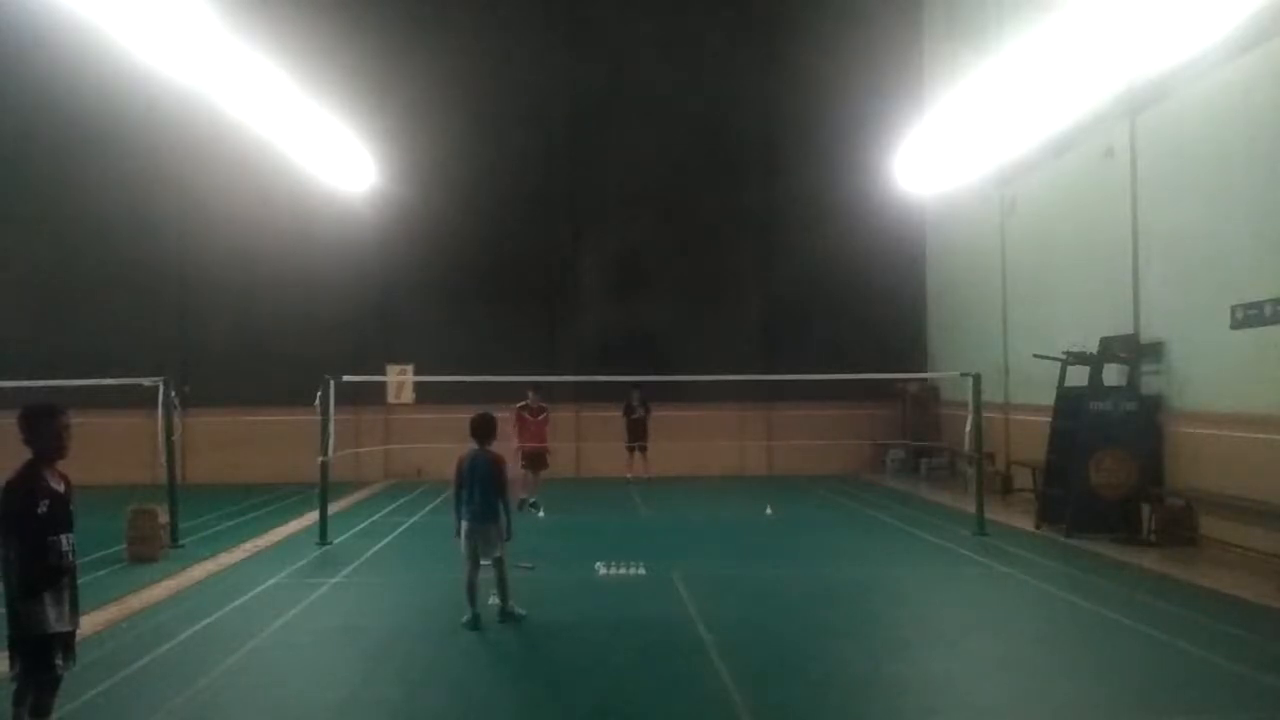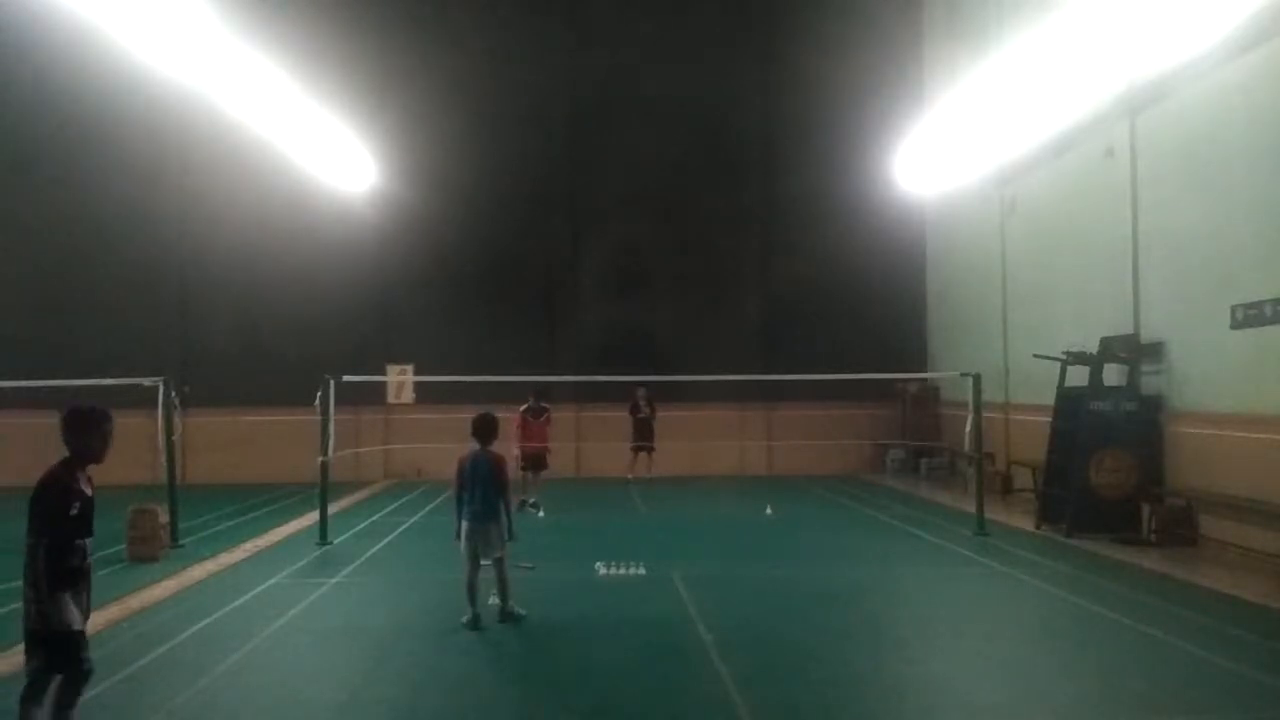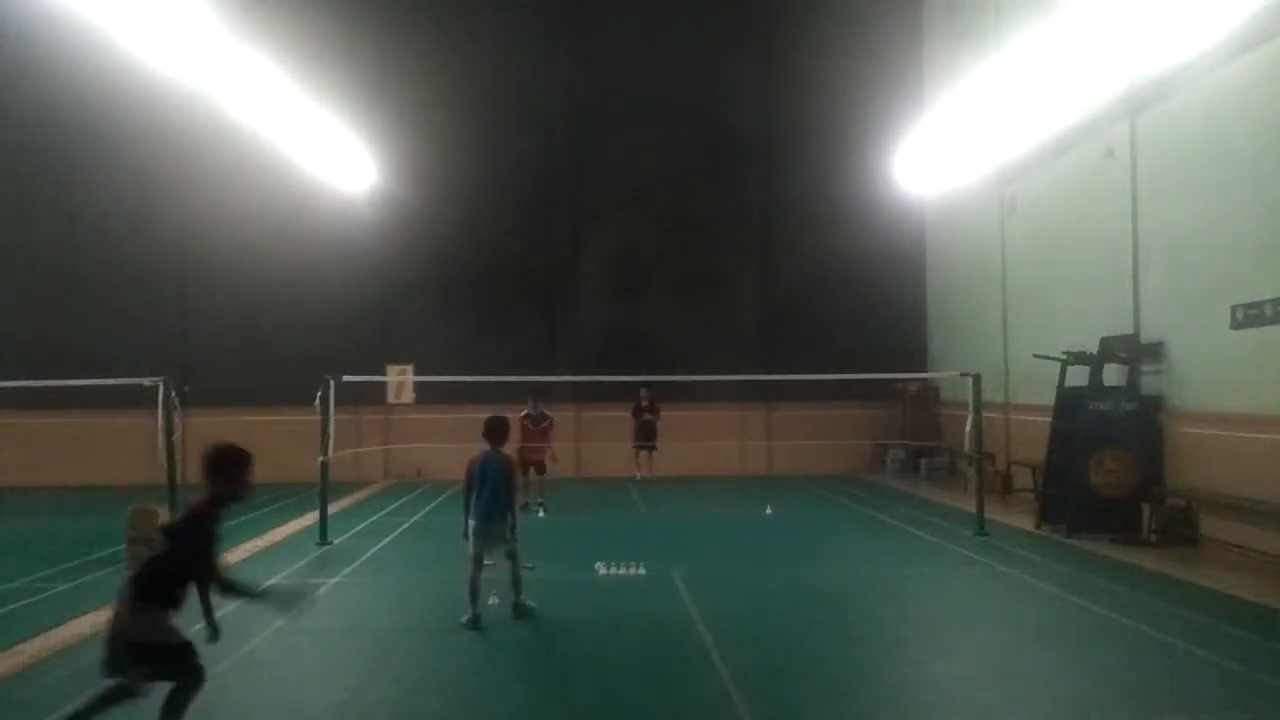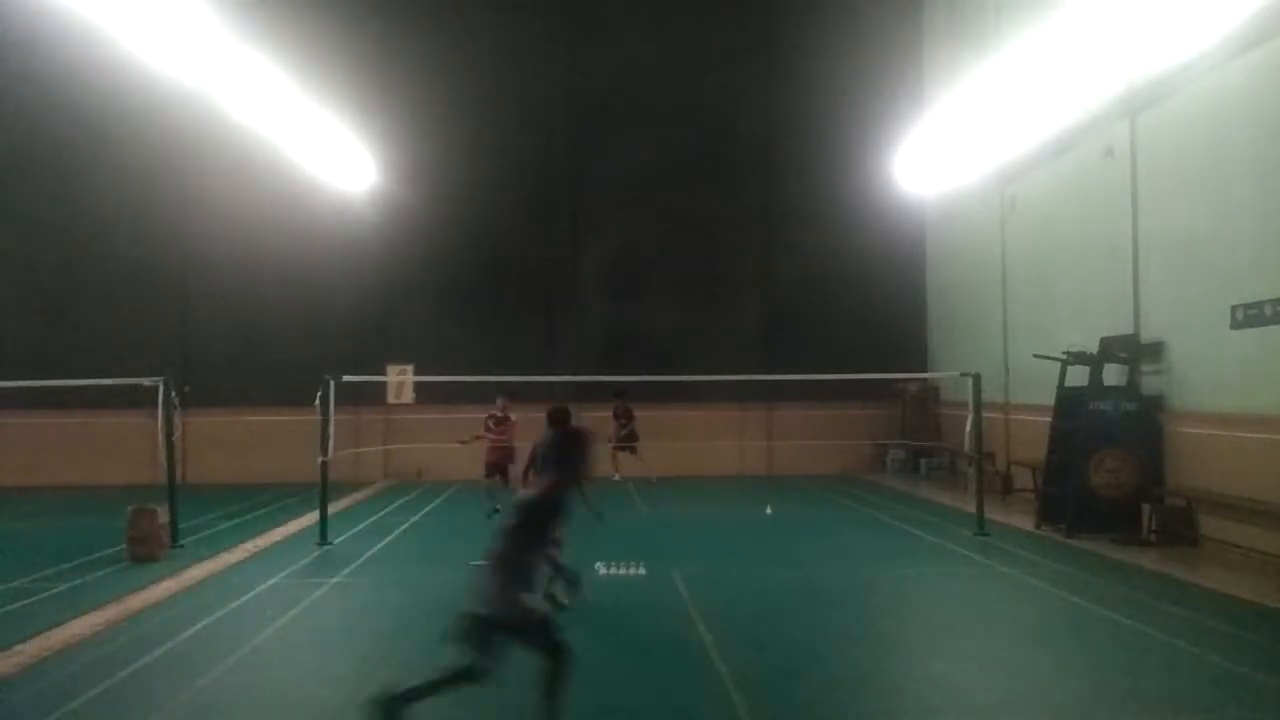
dt=0.5s
person 1, frame 1
left shoulder: (63, 482)
left wrist: (72, 598)
left hip: (60, 595)
right hip: (34, 599)
left knee: (53, 673)
right knee: (37, 677)
person 1, frame 2
left shoulder: (84, 481)
right shoulder: (53, 485)
right elbow: (36, 548)
left wrist: (85, 595)
right wrist: (42, 604)
left hip: (71, 590)
right hip: (52, 593)
left knee: (44, 670)
right knee: (80, 668)
person 1, frame 3
left shoulder: (203, 516)
right shoulder: (200, 523)
left elbow: (204, 574)
right elbow: (216, 581)
left wrist: (208, 615)
right wrist: (264, 595)
left hip: (140, 603)
right hip: (146, 606)
left knee: (133, 682)
right knee: (191, 675)
person 1, frame 4
left shoulder: (550, 496)
right shoulder: (552, 501)
right elbow: (512, 543)
left hip: (505, 587)
right hip: (509, 589)
left knee: (482, 668)
right knee: (559, 655)
person 2, frame 1
left shoulder: (463, 460)
right shoulder: (497, 460)
left elbow: (457, 495)
right elbow: (503, 495)
left wrist: (458, 522)
right wrist: (508, 523)
left hip: (469, 520)
right hip: (491, 520)
left knee: (471, 567)
right knee: (499, 565)
left ankle: (473, 614)
right ankle: (505, 608)
person 2, frame 2
left shoulder: (464, 461)
right shoulder: (498, 460)
left elbow: (458, 495)
right elbow: (505, 495)
left wrist: (458, 523)
right wrist: (510, 523)
left hip: (470, 520)
right hip: (493, 520)
left knee: (472, 567)
right knee: (500, 565)
left ankle: (473, 614)
right ankle: (505, 608)
person 2, frame 3
left shoulder: (474, 461)
right shoulder: (508, 462)
left elbow: (466, 495)
right elbow: (511, 496)
left wrist: (466, 523)
right wrist: (514, 525)
left hip: (477, 519)
right hip: (500, 519)
left knee: (476, 567)
right knee: (514, 558)
left ankle: (474, 613)
right ankle: (518, 602)
person 2, frame 4
left shoulder: (538, 447)
left elbow: (525, 475)
left wrist: (525, 495)
left knee: (551, 544)
right knee: (556, 545)
right ankle: (552, 588)
